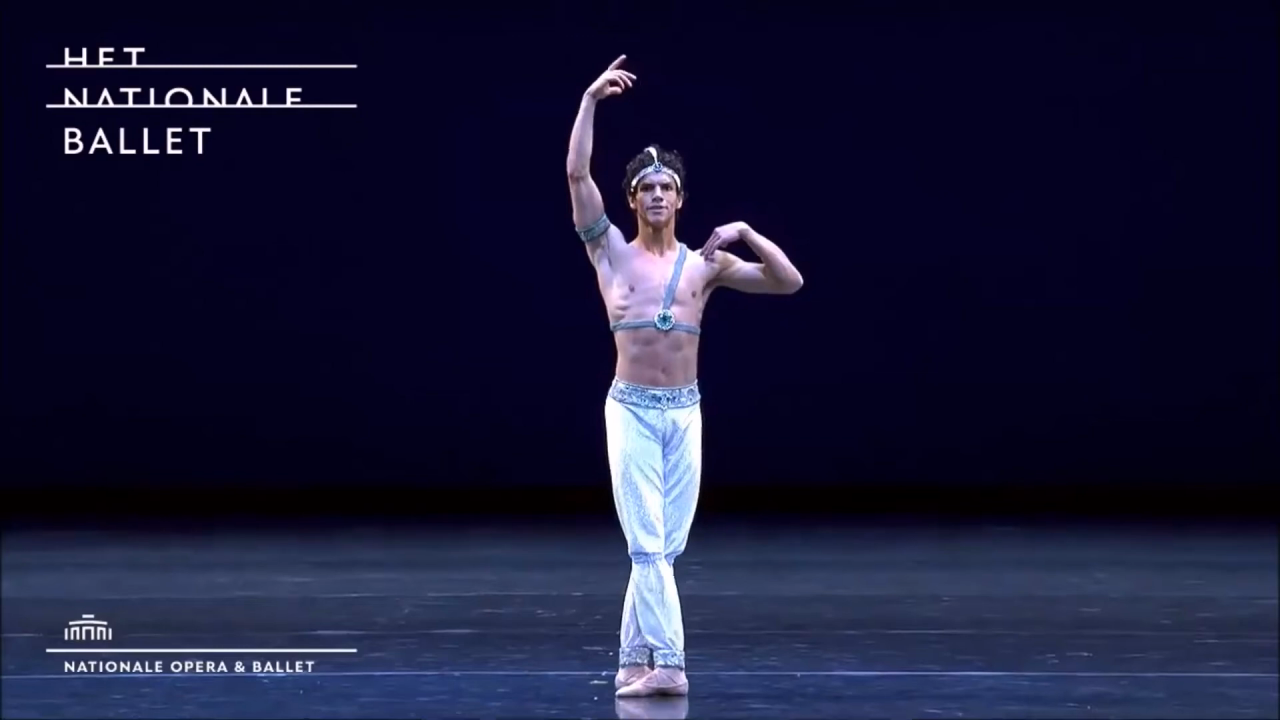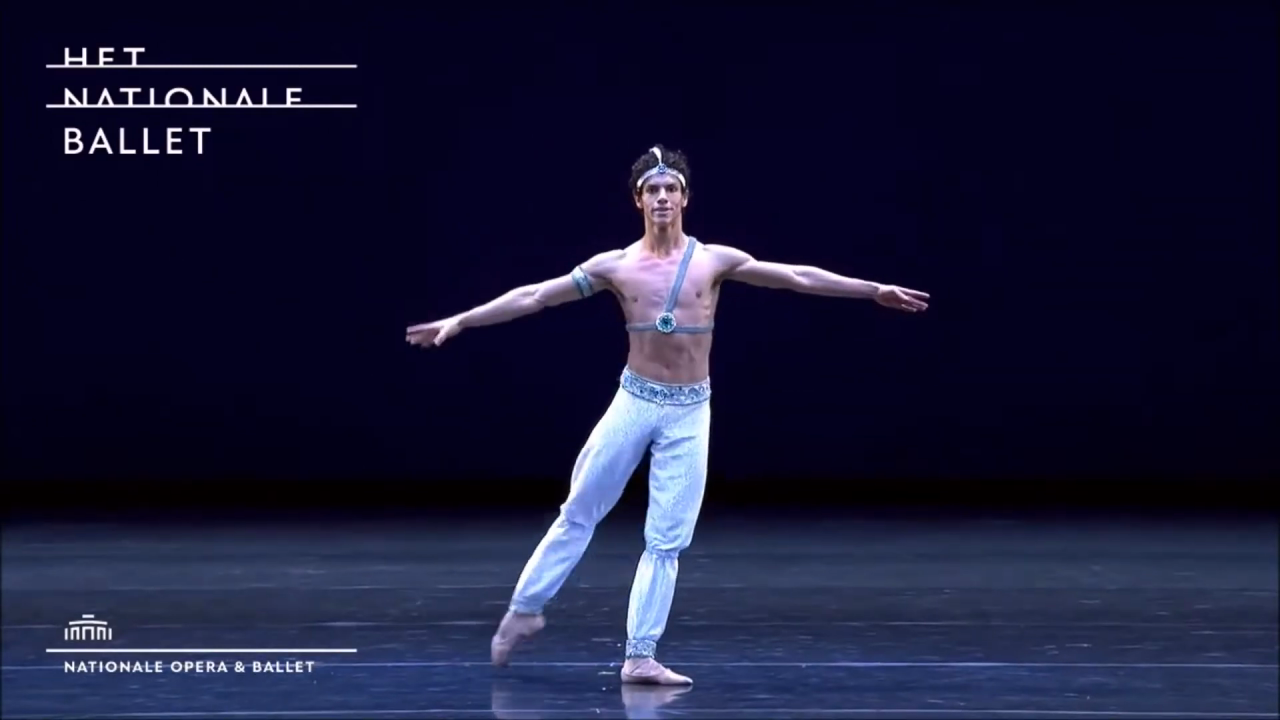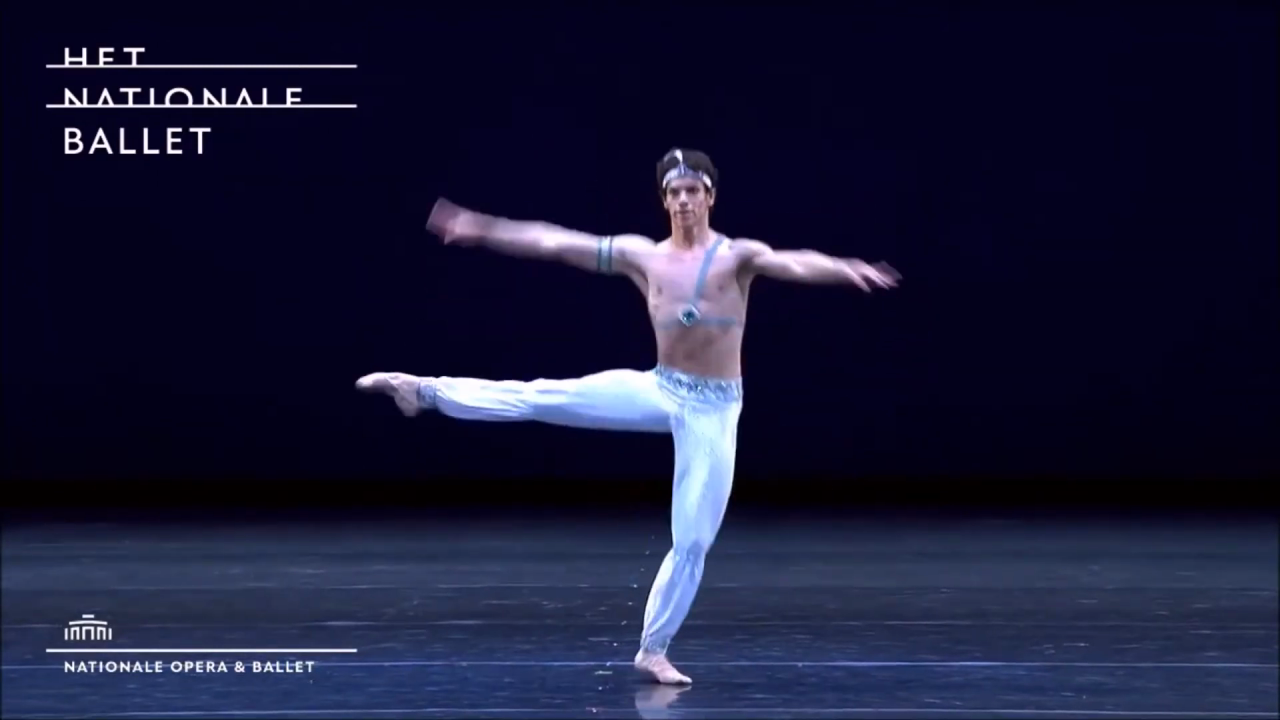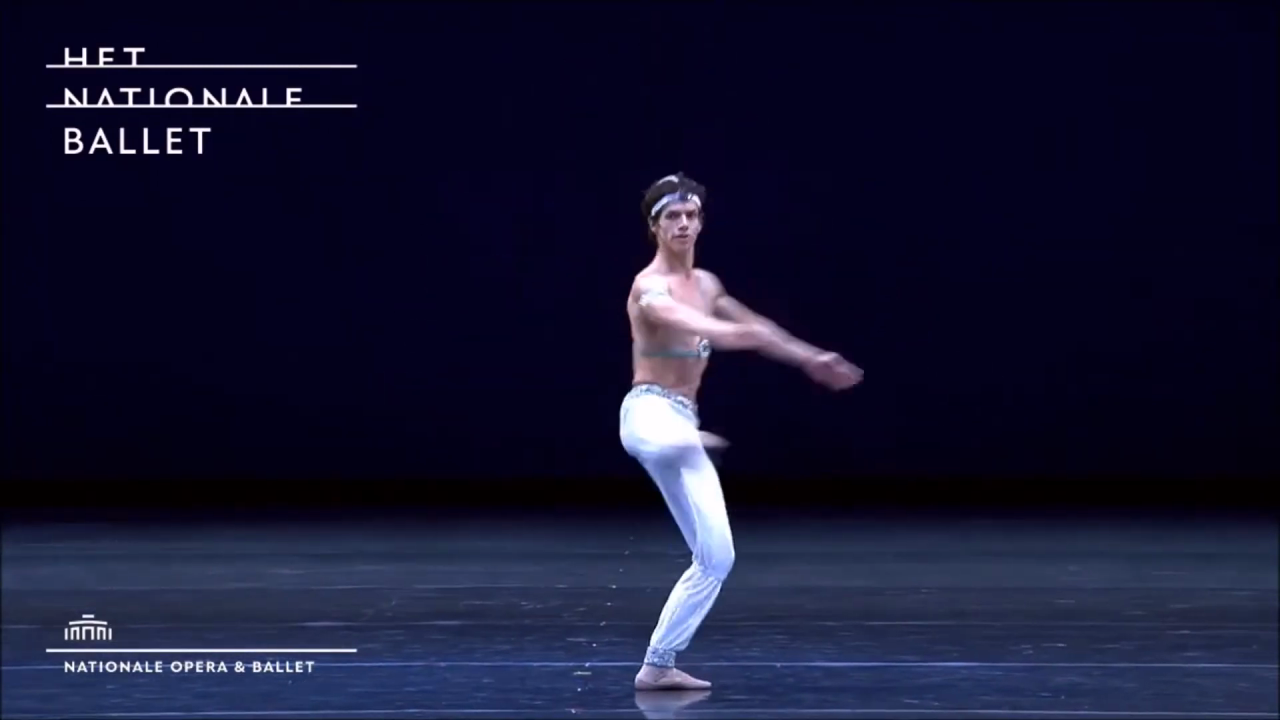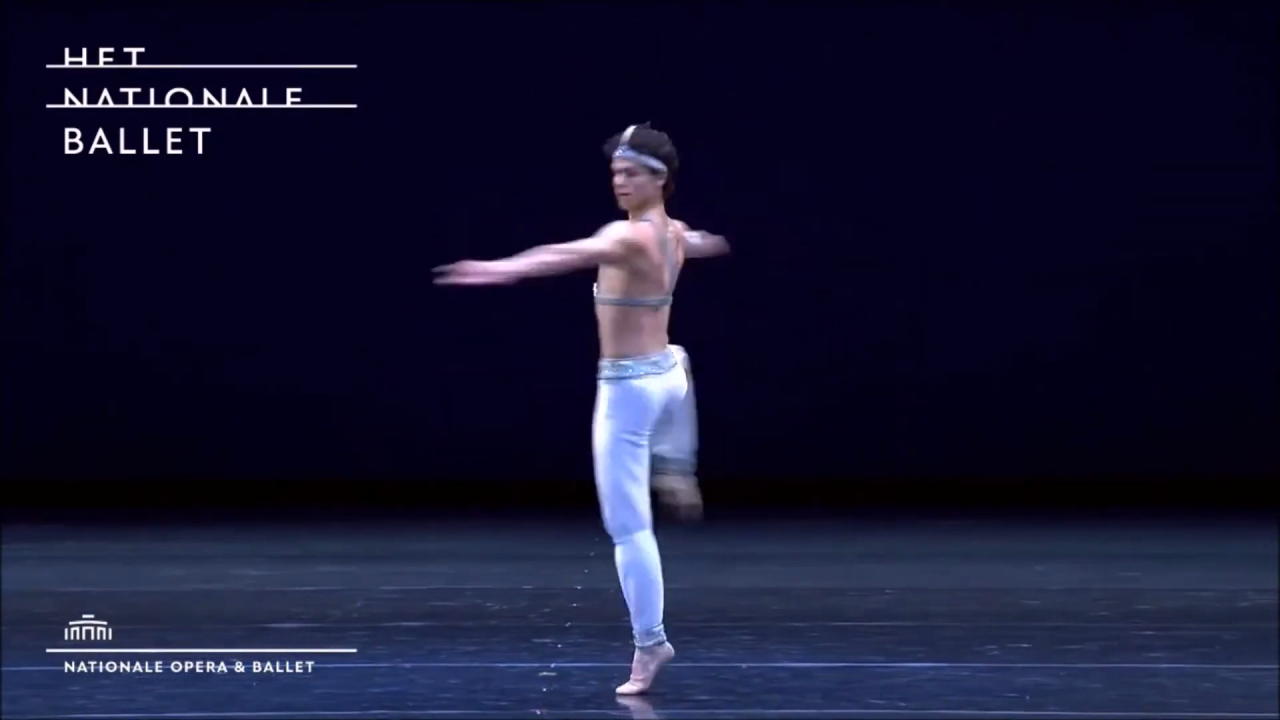
dt=1s
person 1, frame 1
left shoulder: (707, 263)
right shoulder: (610, 253)
left elbow: (790, 283)
right elbow: (577, 175)
left wrist: (745, 233)
right wrist: (589, 98)
left hip: (685, 413)
right hip: (631, 410)
left knee: (664, 547)
right knee: (648, 545)
left ankle: (635, 663)
right ankle: (666, 664)
person 1, frame 2
left shoulder: (715, 258)
right shoulder: (614, 265)
left elbow: (798, 277)
right elbow: (534, 296)
left wrist: (874, 290)
right wrist: (458, 320)
left hip: (690, 412)
right hip: (635, 402)
left knee: (667, 540)
right knee: (579, 513)
left ankle: (639, 656)
right ankle: (523, 609)
person 1, frame 3
left shoulder: (740, 254)
right shoulder: (644, 254)
left elbow: (797, 265)
right elbow: (555, 242)
left wrist: (848, 268)
right wrist: (479, 226)
left hip: (715, 409)
right hip: (660, 391)
left knee: (693, 541)
right knee: (541, 398)
left ankle: (653, 651)
right ankle: (425, 391)
person 1, frame 4
left shoulder: (704, 283)
right shoulder: (650, 289)
left elbow: (755, 327)
right elbow: (686, 326)
left wrist: (812, 359)
right wrist: (724, 335)
left hip: (677, 415)
right hip: (652, 416)
left knee: (717, 559)
left ankle: (658, 665)
person 1, frame 5
left shoulder: (627, 235)
right shoulder: (671, 232)
left elbow: (573, 253)
right elbow: (696, 243)
left wrist: (506, 268)
left hip: (628, 391)
right hip: (663, 377)
left knee: (628, 527)
left ankle: (648, 648)
right ankle: (675, 470)
